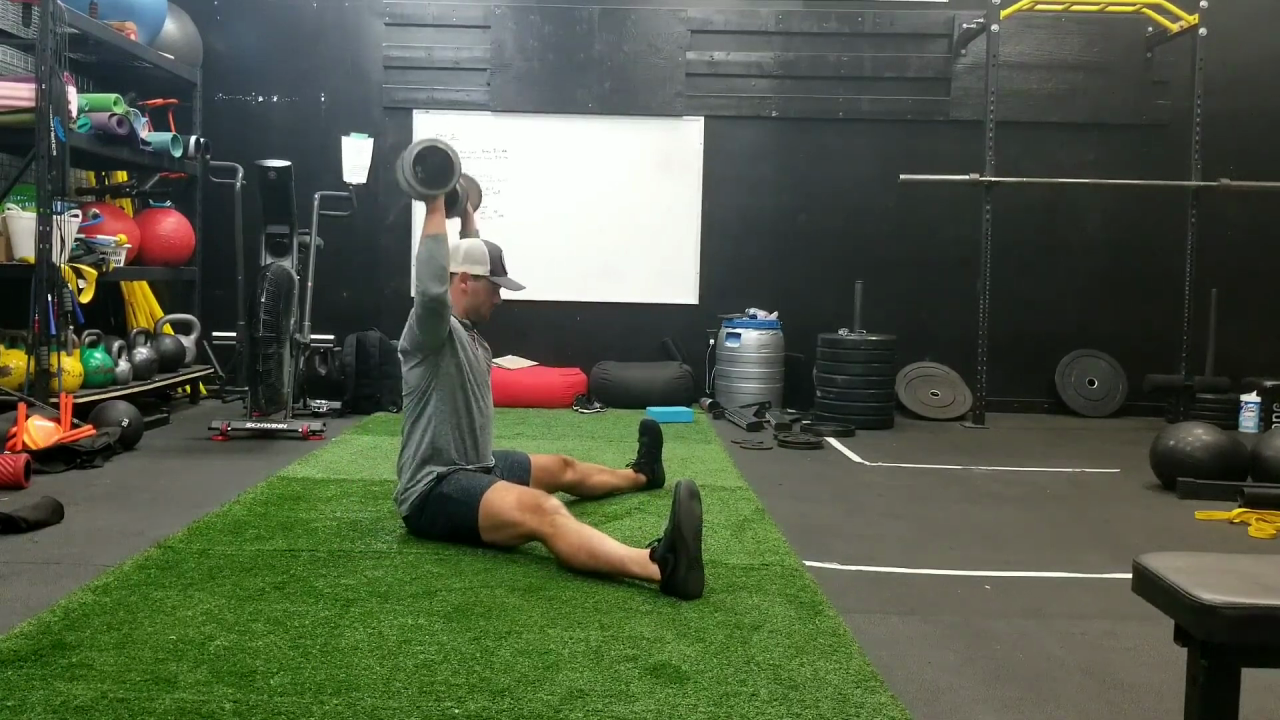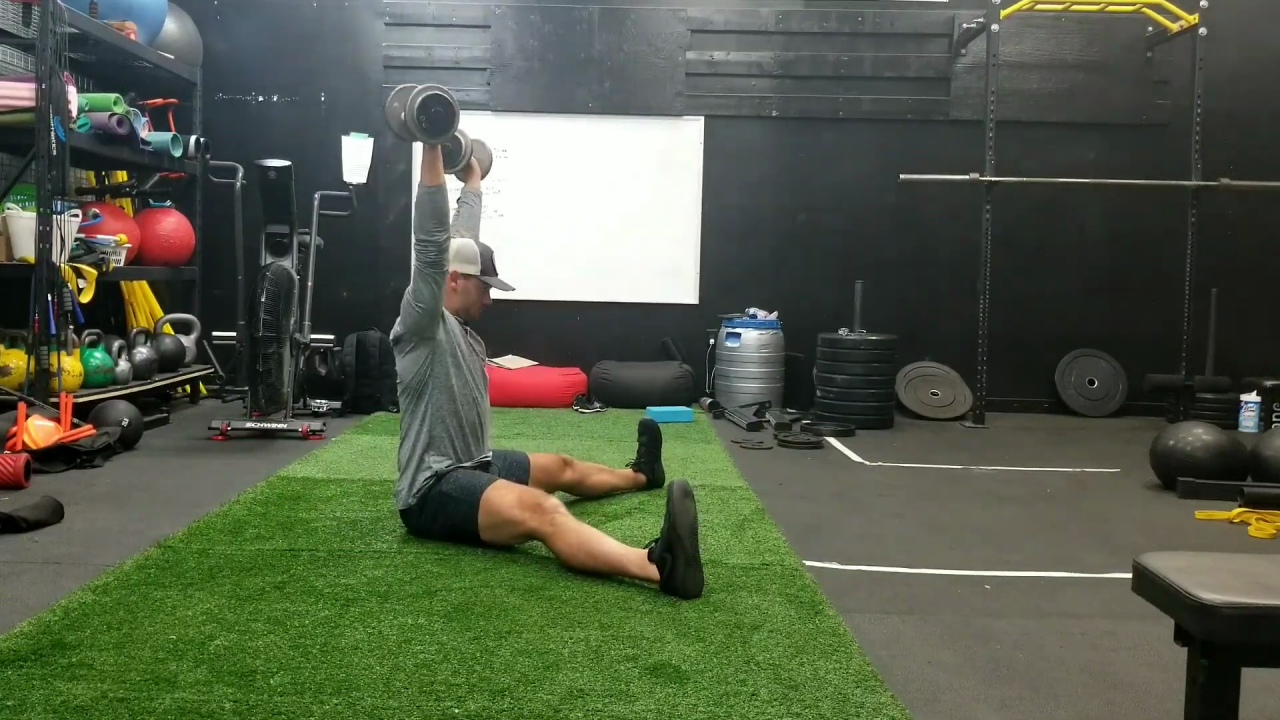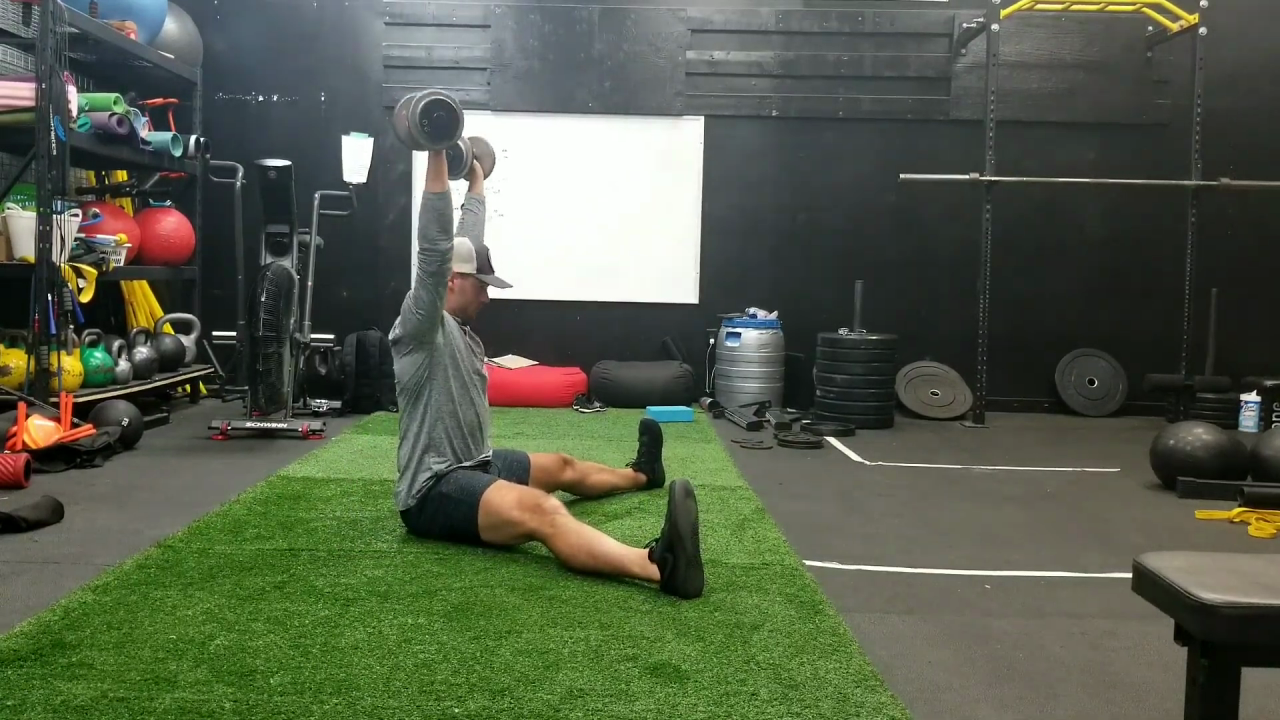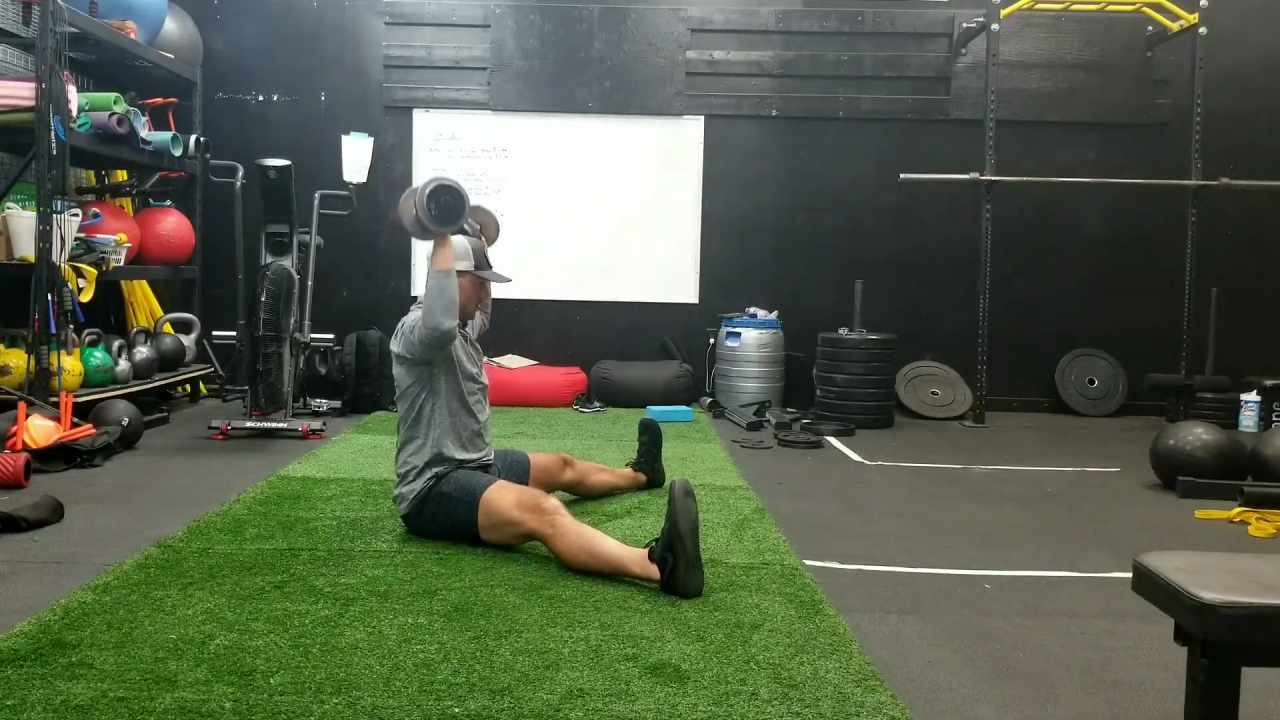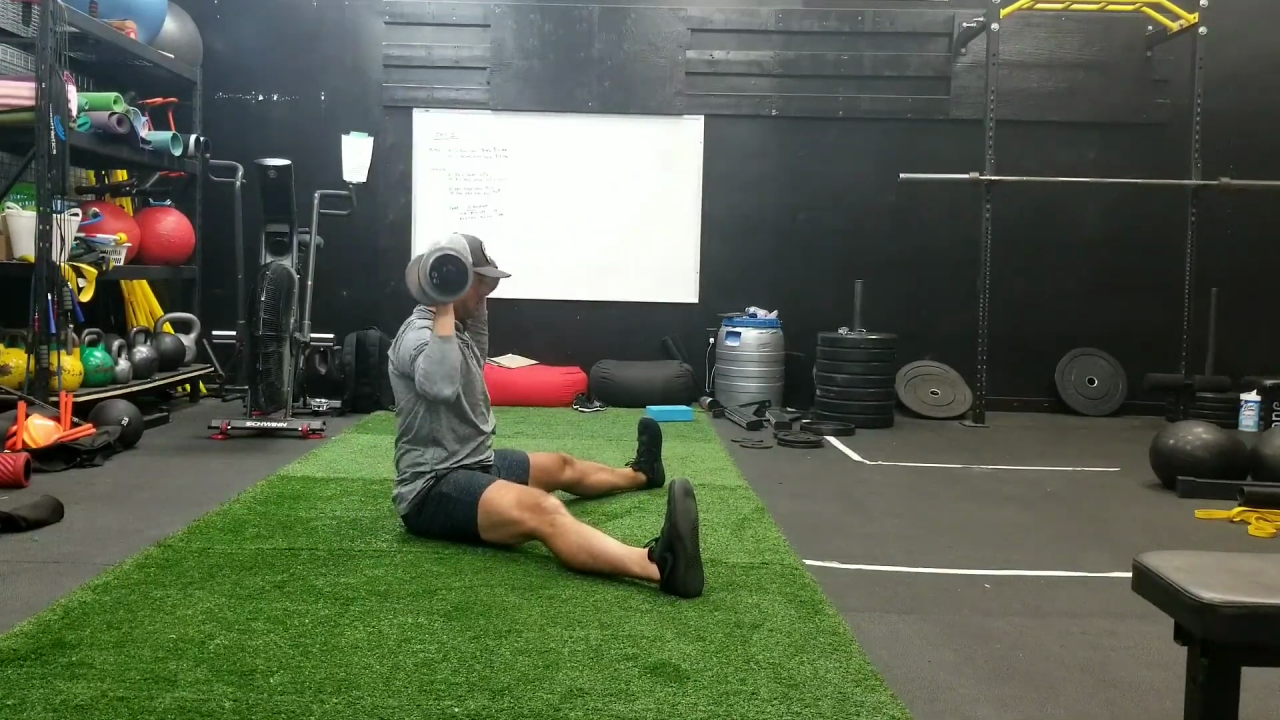
dt=0.4s
person 1, frame 1
left shoulder: (460, 325)
right shoulder: (432, 326)
left elbow: (467, 254)
right elbow: (432, 287)
left wrist: (467, 216)
right wrist: (435, 205)
left hip: (473, 468)
right hip: (433, 491)
left knee: (563, 468)
right knee: (541, 511)
left ankle: (641, 475)
right ankle: (660, 567)
person 1, frame 2
left shoulder: (452, 323)
right shoulder: (422, 324)
left elbow: (461, 240)
right elbow: (432, 241)
left wrist: (472, 180)
right wrist: (431, 150)
left hip: (471, 466)
right hip: (434, 489)
left knee: (562, 468)
right knee: (540, 511)
left ankle: (641, 474)
person 1, frame 3
left shoulder: (452, 323)
right shoulder: (421, 327)
left elbow: (465, 243)
right elbow: (435, 250)
left wrist: (476, 181)
right wrist: (436, 155)
left hip: (473, 466)
right hip: (435, 490)
left knee: (562, 467)
right knee: (540, 512)
left ankle: (641, 474)
right ankle: (660, 566)
person 1, frame 4
left shoulder: (456, 327)
right shoulder: (417, 327)
left elbow: (473, 315)
right elbow: (440, 323)
left wrist: (477, 244)
right wrist: (443, 240)
left hip: (472, 464)
right hip: (433, 488)
left knee: (562, 466)
right knee: (540, 510)
left ankle: (641, 474)
right ankle: (659, 566)
person 1, frame 5
left shoulder: (450, 328)
right shoulder: (419, 336)
left elbow: (473, 361)
right elbow: (441, 387)
left wrist: (476, 304)
right wrist: (443, 310)
right hip: (432, 489)
left knee: (561, 466)
right knee: (541, 511)
left ankle: (641, 473)
right ankle: (659, 566)
